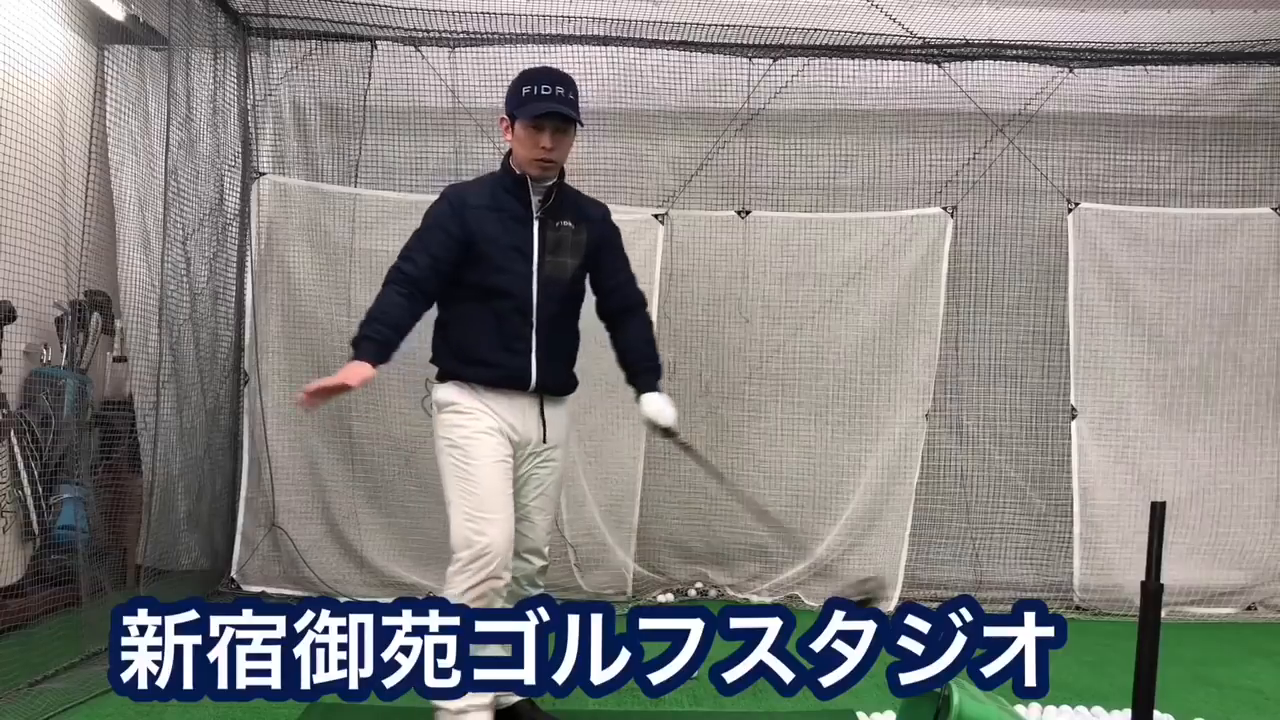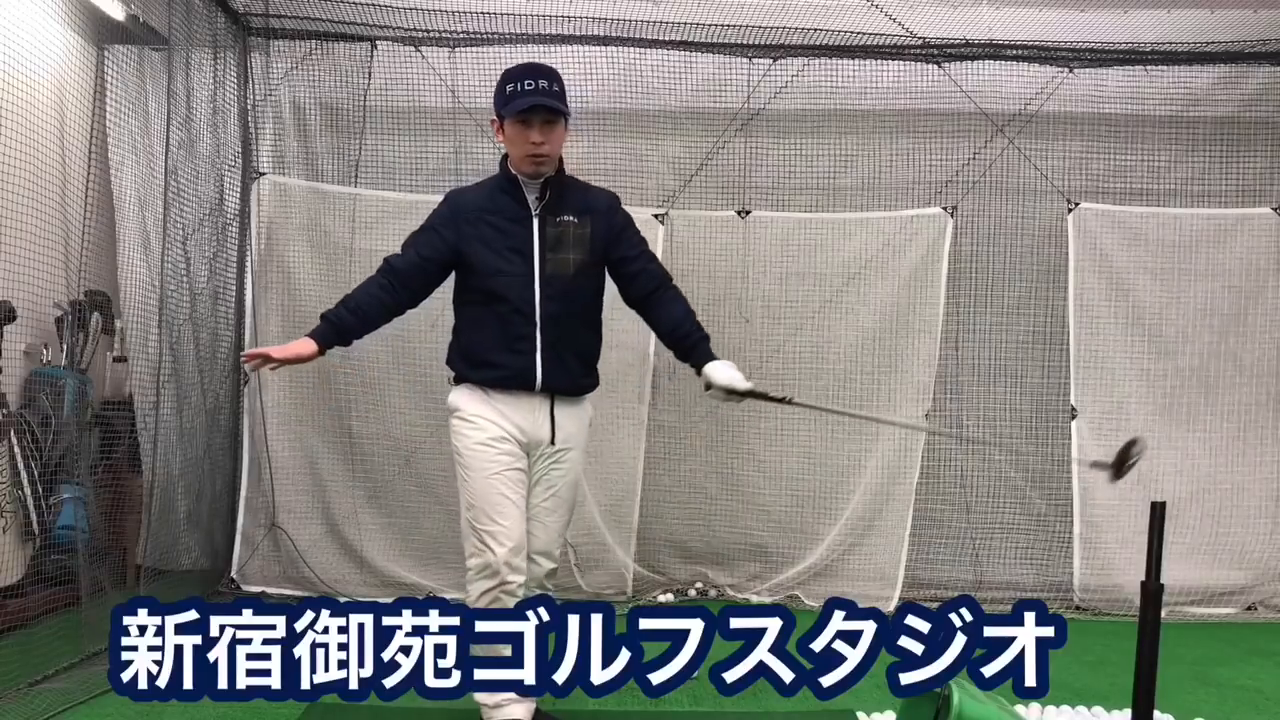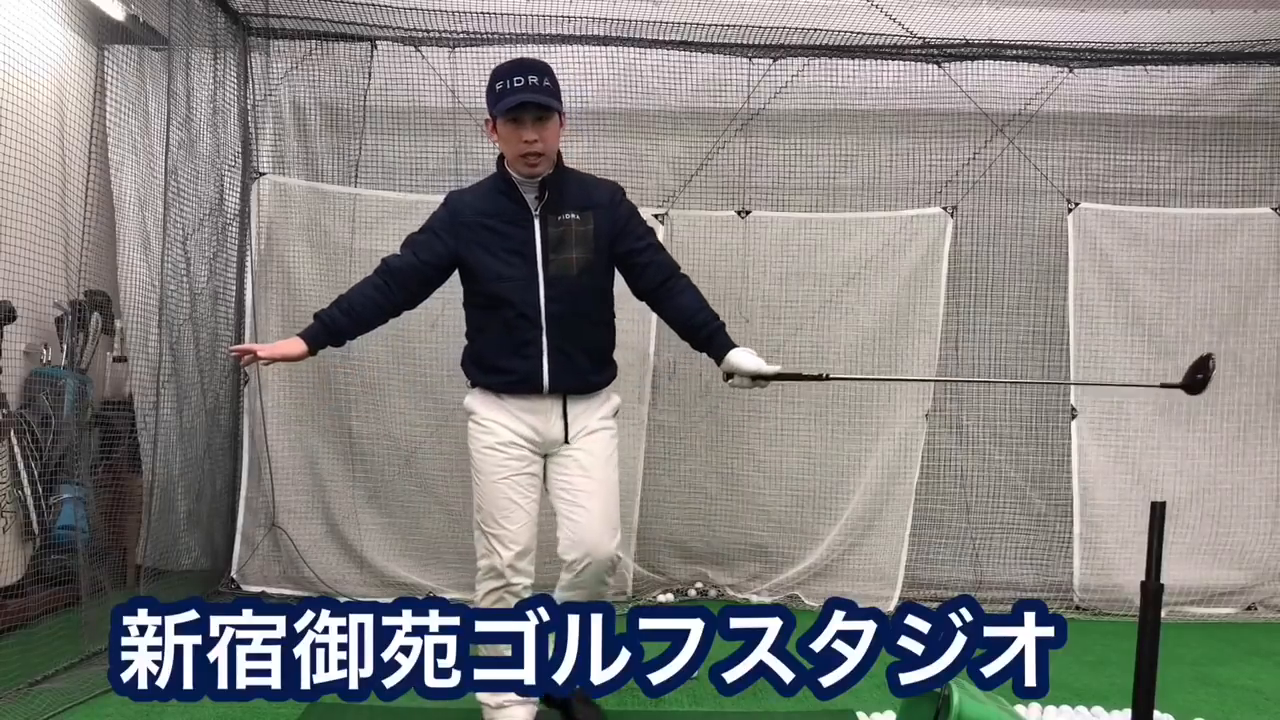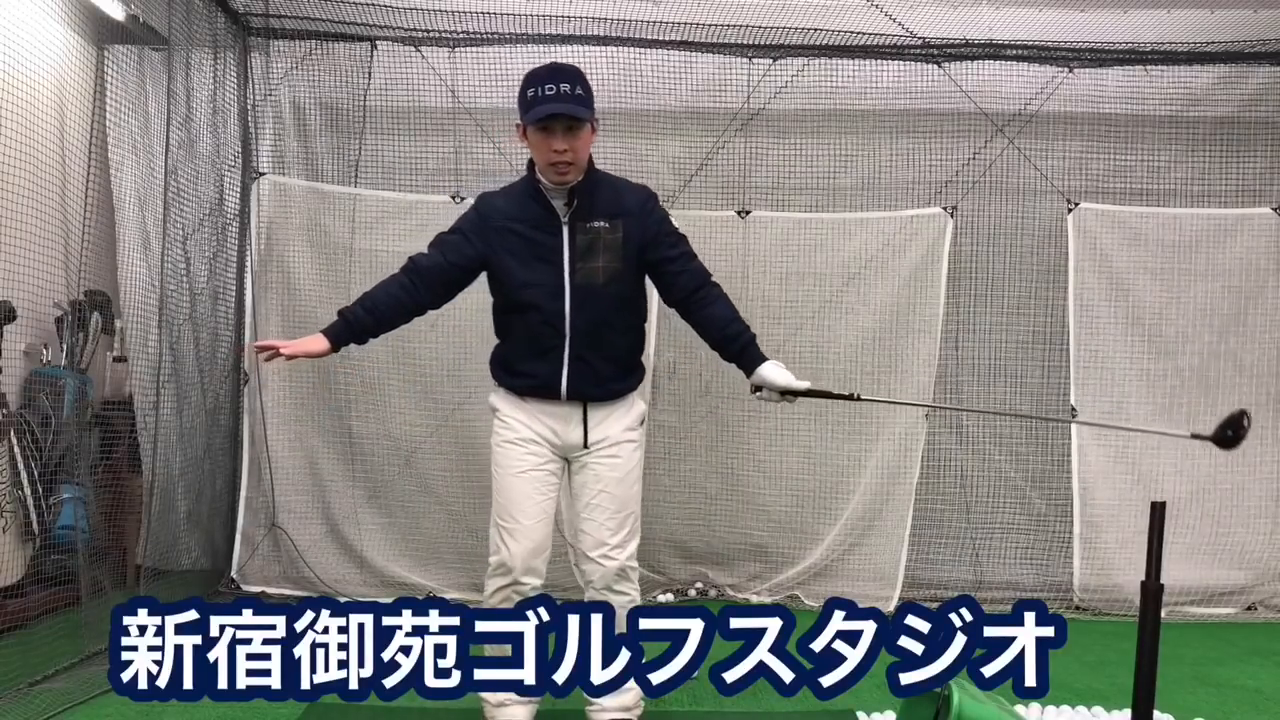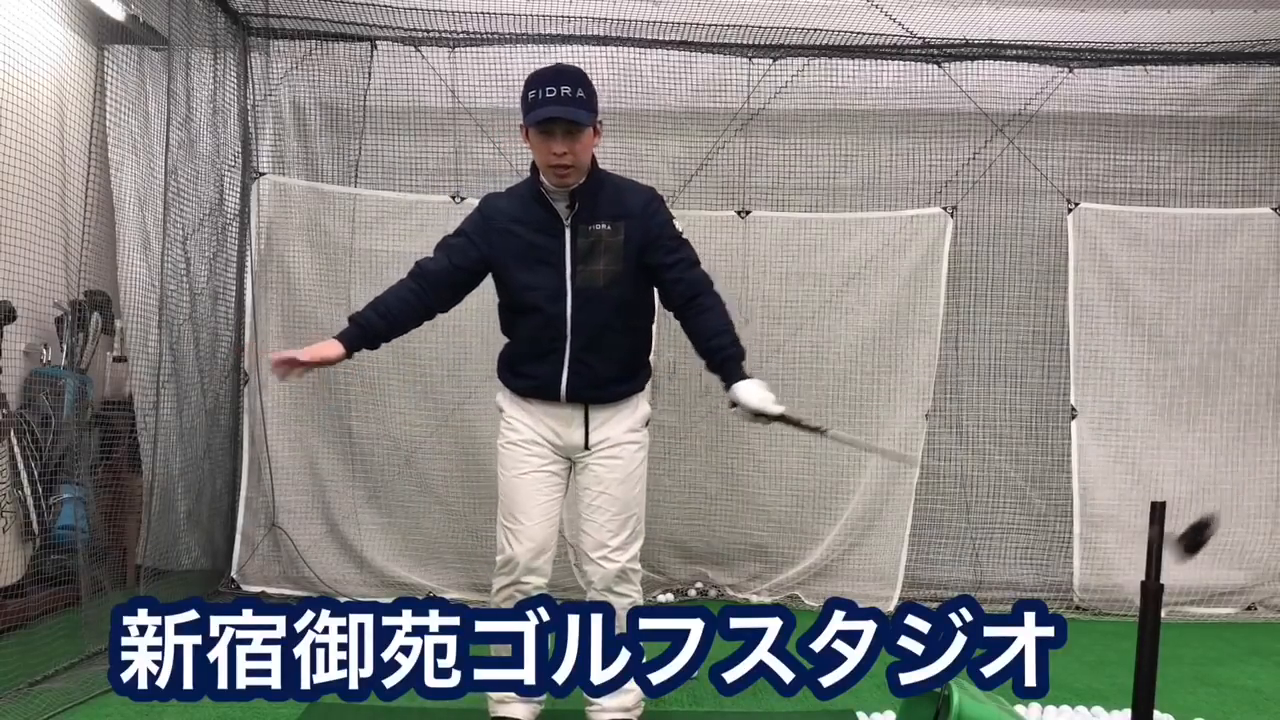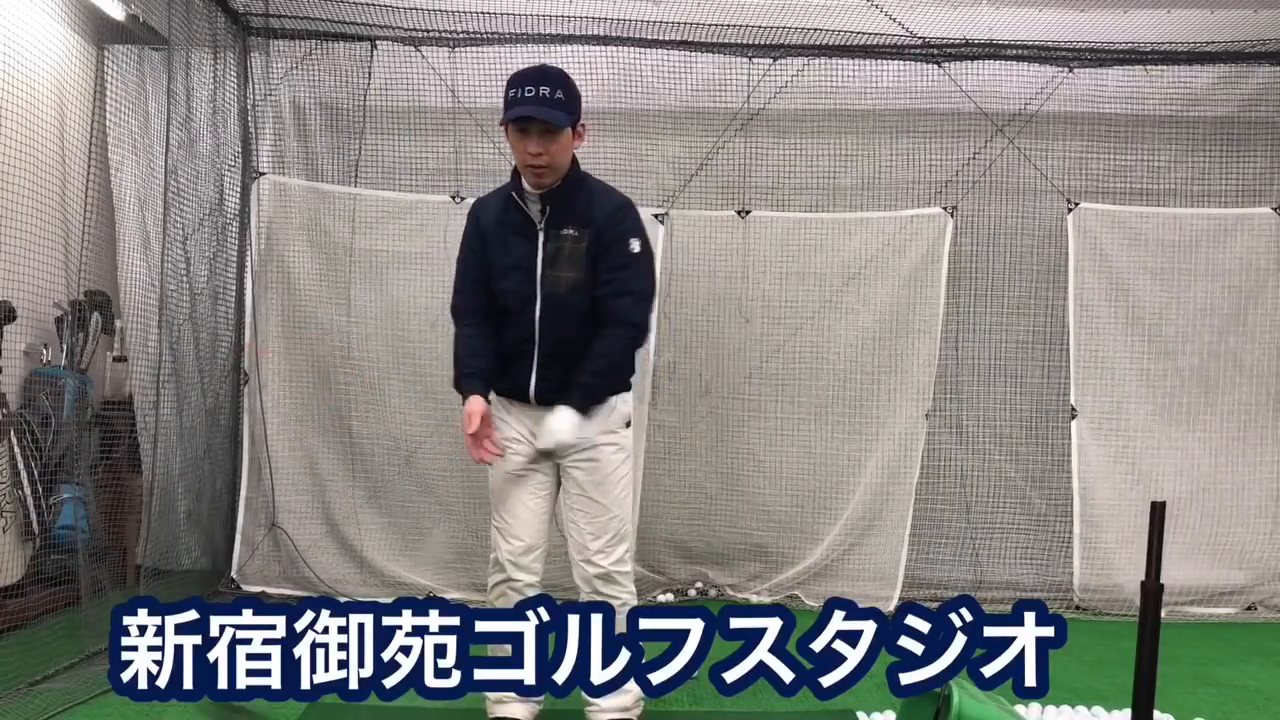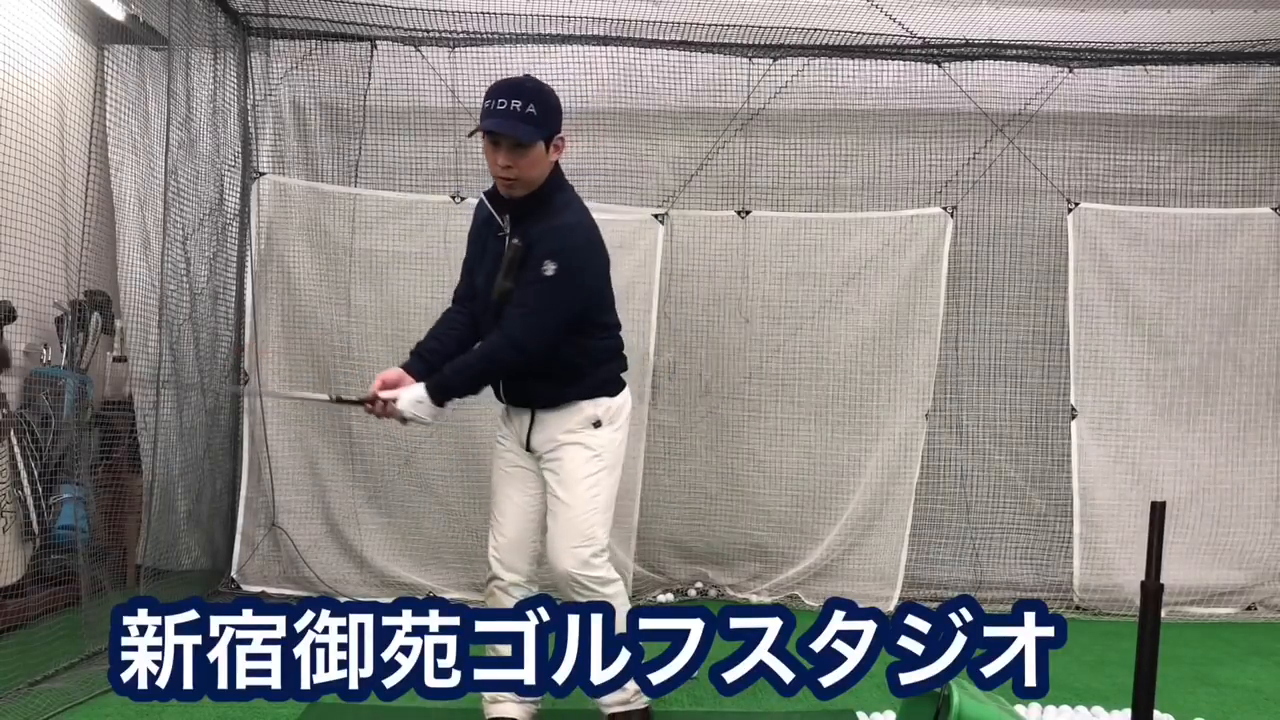
dt=0.3s
person 1, frame 1
left shoulder: (590, 219)
right shoulder: (465, 206)
left elbow: (624, 306)
right elbow: (410, 283)
left wrist: (650, 385)
right wrist: (366, 356)
left hip: (548, 411)
right hip: (473, 403)
left knee: (528, 560)
right knee: (486, 551)
person 1, frame 2
left shoulder: (599, 212)
right shoulder: (466, 210)
left elbow: (651, 289)
right elbow: (399, 281)
left wrist: (704, 358)
right wrist: (320, 338)
left hip: (566, 413)
right hip: (485, 408)
left knee: (539, 565)
right knee: (497, 564)
person 1, frame 3
left shoulder: (602, 202)
right shoulder: (466, 212)
left elbow: (662, 281)
right elbow: (395, 282)
left wrist: (724, 348)
right wrist: (310, 338)
left hip: (587, 409)
right hip: (500, 412)
left knee: (594, 550)
right knee: (504, 568)
person 1, frame 4
left shoulder: (633, 208)
right shoulder: (495, 215)
left elbow: (693, 289)
right elbow: (421, 280)
left wrist: (754, 361)
right wrist: (331, 336)
left hip: (612, 415)
right hip: (524, 414)
left knee: (611, 567)
right knee: (514, 565)
person 1, frame 5
left shoulder: (638, 208)
right shoulder: (500, 215)
left elbow: (691, 294)
right elbow: (432, 282)
left wrist: (736, 375)
right wrist: (348, 340)
left hip: (616, 416)
right hip: (529, 414)
left knee: (612, 567)
right knee: (520, 564)
person 1, frame 6
left shoulder: (612, 215)
right shoulder: (488, 216)
left elbow: (625, 322)
right elbow: (471, 313)
left wrist: (574, 410)
right wrist: (473, 392)
left hip: (595, 416)
right hip: (514, 415)
left knee: (603, 568)
right knee: (513, 566)
person 1, frame 7
left shoulder: (567, 233)
right shoulder: (492, 213)
left elbow: (518, 340)
right elbow: (468, 309)
left wrist: (431, 392)
right wrist: (415, 368)
left hip: (584, 414)
right hip: (520, 415)
left knee: (579, 559)
right knee: (508, 567)
